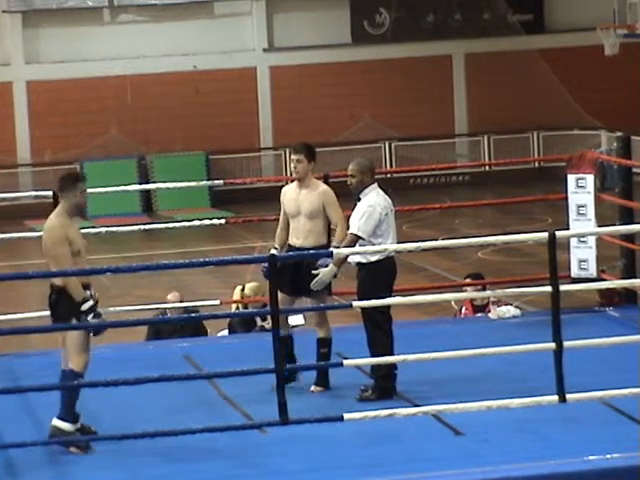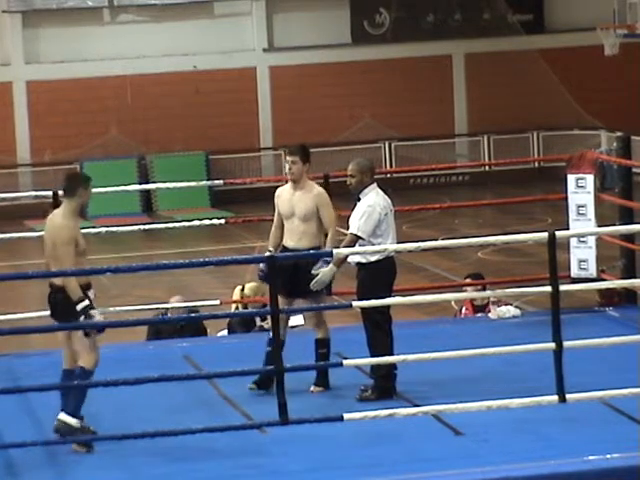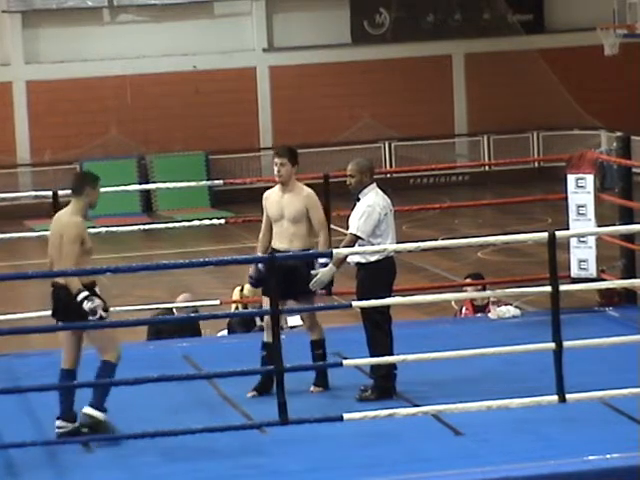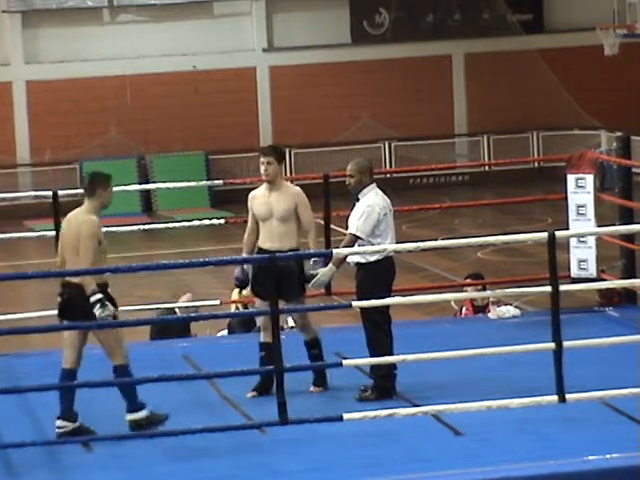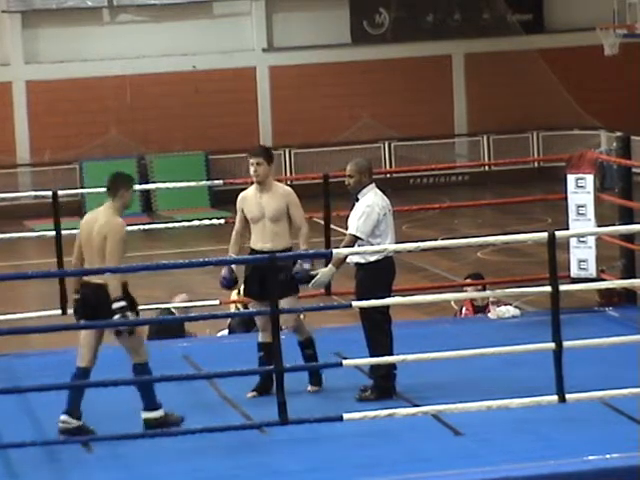
dt=0.2s
person 1, frame 1
left shoulder: (70, 219)
right shoulder: (56, 227)
right elbow: (67, 274)
left wrist: (90, 297)
right wrist: (89, 307)
left hip: (75, 295)
right hip: (67, 298)
left knee: (71, 362)
right knee: (78, 361)
left ankle: (69, 420)
right ankle: (62, 424)
person 1, frame 2
left shoulder: (57, 217)
right shoulder: (65, 225)
right elbow: (68, 274)
right wrist: (85, 308)
left hip: (63, 294)
right hip: (71, 297)
left knee: (70, 361)
right knee: (89, 359)
left ankle: (70, 418)
right ankle: (68, 419)
person 1, frame 3
left shoulder: (60, 217)
right shoulder: (75, 223)
right elbow: (67, 271)
right wrist: (85, 298)
left hip: (62, 294)
right hip: (77, 294)
left knee: (69, 361)
right knee: (111, 353)
left ankle: (66, 421)
right ankle: (94, 412)
person 1, frame 4
left shoulder: (69, 218)
right shoulder: (90, 223)
left elbow: (61, 263)
right elbow: (84, 270)
right wrist: (98, 302)
left hip: (70, 293)
right hip: (88, 294)
left knee: (70, 361)
right knee: (119, 357)
left ankle: (66, 422)
right ankle: (137, 414)
person 1, frame 5
left shoulder: (88, 218)
right shoulder: (116, 224)
left elbow: (77, 263)
right elbow: (112, 272)
left wrist: (78, 294)
right wrist: (120, 309)
left hip: (89, 292)
right hip: (109, 294)
left knee: (85, 360)
right knee: (138, 356)
left ankle: (70, 418)
right ankle: (153, 413)
person 2, frame 1
left shoulder: (324, 192)
right shoulder: (286, 192)
left elbow: (340, 226)
right wrist: (274, 252)
left hip: (315, 256)
right hip: (292, 255)
left knee: (319, 319)
right knee: (278, 313)
left ankle: (322, 376)
right ankle: (289, 367)
person 2, frame 2
left shoulder: (318, 194)
right shoulder: (280, 193)
left elbow: (332, 230)
right wrist: (269, 254)
left hip: (310, 258)
right hip: (287, 257)
left knee: (317, 320)
right knee: (277, 318)
left ankle: (322, 377)
right ankle: (268, 375)
person 2, frame 3
left shoulder: (307, 196)
right shoulder: (268, 196)
left elbow: (322, 232)
left wrist: (322, 262)
right wrist: (258, 260)
left hip: (300, 260)
right hip: (275, 260)
left knee: (310, 321)
right knee: (270, 323)
left ankle: (321, 377)
right ankle: (266, 380)
person 2, frame 4
left shoulder: (295, 194)
right shoulder: (254, 196)
left elbow: (310, 229)
left wrist: (315, 259)
right wrist: (244, 260)
left hip: (289, 260)
right hip: (263, 260)
left knee: (301, 321)
right knee: (265, 324)
left ankle: (320, 375)
right ankle: (266, 380)
person 2, frame 5
left shoulder: (286, 194)
right shoulder: (244, 198)
left elbow: (302, 227)
right elbow: (238, 232)
left wrist: (304, 257)
right wrist: (231, 262)
left hip: (283, 259)
right hip: (257, 260)
left knee: (292, 321)
right knee: (262, 324)
left ankle: (315, 372)
right ankle: (266, 380)
person 3, frame 1
left shoulder: (371, 204)
right shoulder: (377, 198)
left elbow: (352, 240)
left wrist: (332, 268)
left hip: (374, 268)
right hip: (378, 266)
left knee: (377, 327)
right knee: (379, 325)
left ankle: (383, 385)
right ankle: (384, 379)
person 3, frame 2
left shoulder: (371, 204)
right shoulder: (377, 198)
left elbow: (351, 240)
left wrist: (331, 269)
left hip: (374, 268)
right hip: (378, 266)
left knee: (376, 327)
right knee: (379, 325)
left ankle: (383, 385)
right ankle: (383, 379)
person 3, frame 3
left shoulder: (370, 204)
right shoulder: (377, 198)
left elbow: (351, 240)
left wrist: (331, 269)
left hip: (373, 269)
right hip: (378, 266)
left knee: (376, 327)
right knee: (378, 325)
left ankle: (383, 385)
right ankle: (383, 379)
person 3, frame 4
left shoulder: (370, 204)
right shoulder: (376, 198)
left elbow: (351, 240)
left wrist: (331, 269)
left hip: (373, 268)
right hip: (377, 266)
left knee: (376, 327)
right knee: (378, 325)
left ankle: (383, 385)
right ankle: (383, 379)
person 3, frame 5
left shoulder: (369, 204)
right shoulder: (375, 198)
left elbow: (350, 241)
left wrist: (330, 269)
left hip: (373, 268)
right hip: (377, 266)
left knee: (375, 327)
right knee: (378, 326)
left ankle: (383, 385)
right ankle: (383, 379)
